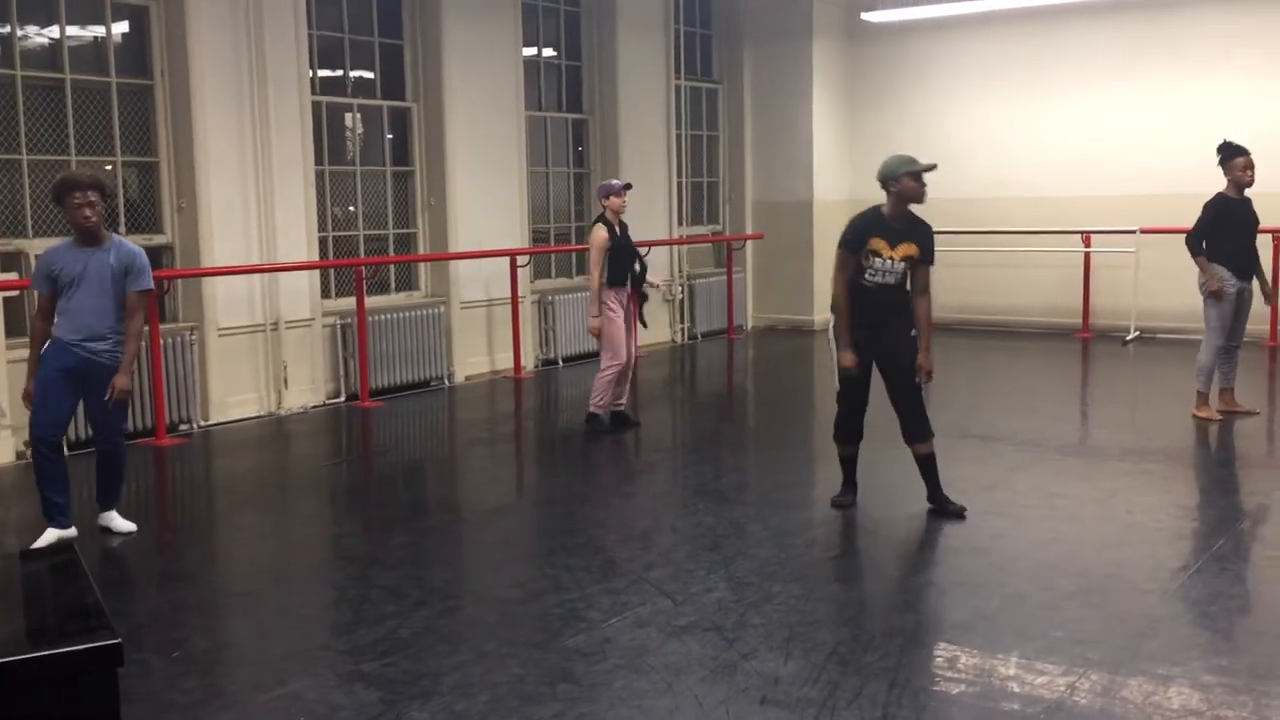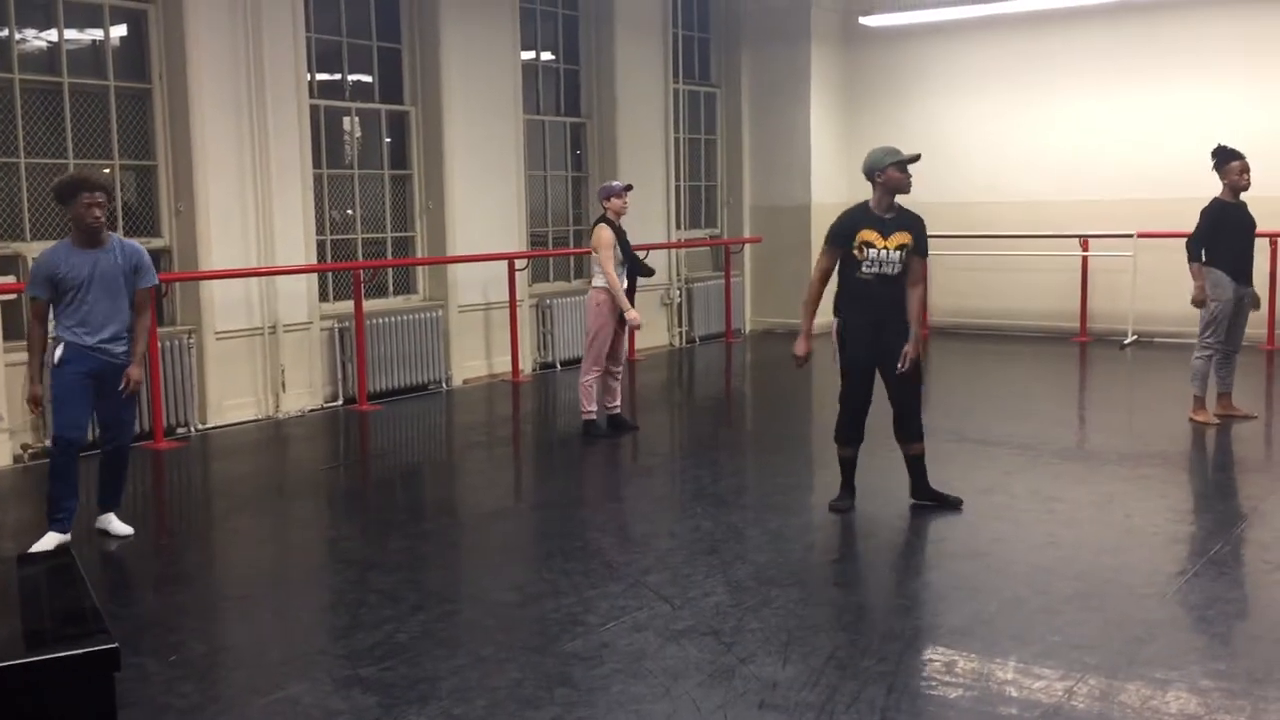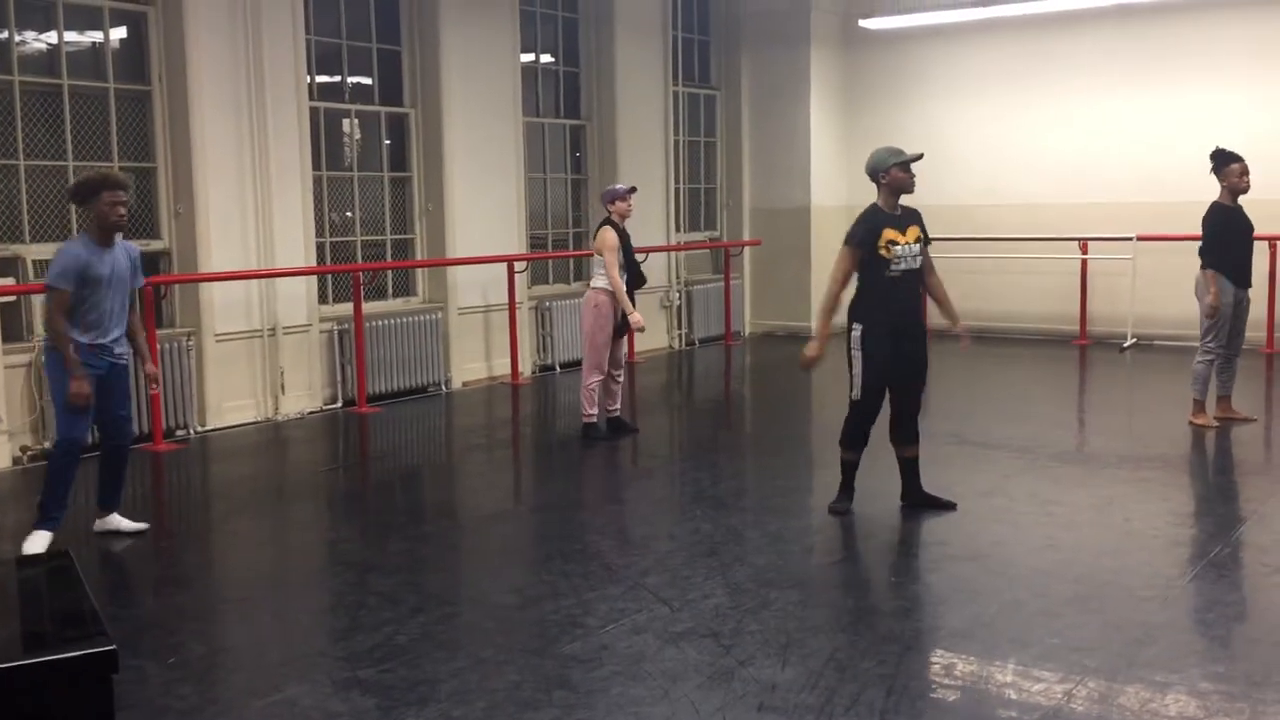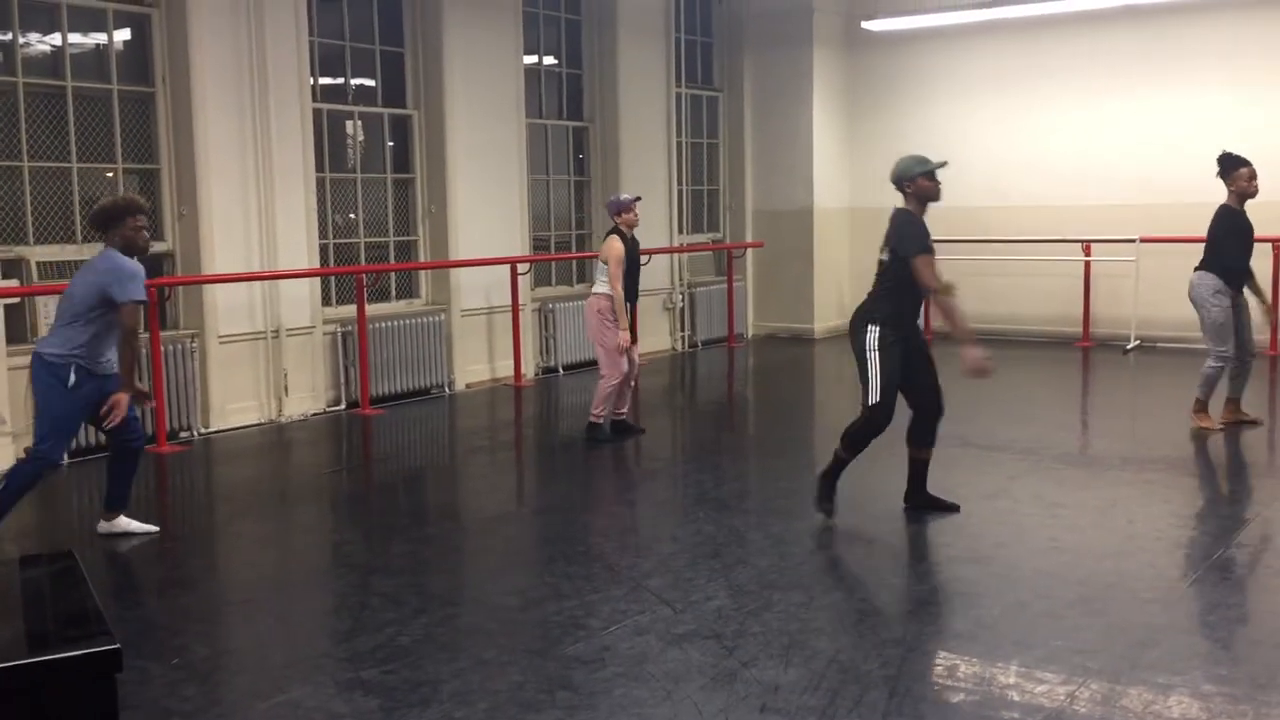
dt=0.2s
person 1, frame 1
left shoulder: (130, 255)
right shoulder: (52, 259)
left elbow: (135, 317)
right elbow: (43, 318)
left wrist: (125, 371)
right wrist: (31, 374)
left hip: (107, 361)
right hip: (60, 355)
left knee: (110, 441)
right knee: (43, 437)
left ankle: (108, 510)
right ankle: (59, 522)
person 1, frame 2
left shoulder: (133, 254)
right shoulder: (50, 261)
left elbow: (142, 312)
right elbow: (38, 321)
left wrist: (136, 362)
right wrist: (35, 378)
left hip: (118, 360)
right hip: (73, 356)
left knee: (118, 441)
right knee: (68, 439)
left ankle: (107, 513)
right ankle: (59, 527)
person 1, frame 3
left shoulder: (128, 253)
right shoulder: (72, 256)
right elbow: (56, 317)
left wrist: (145, 359)
right wrist: (75, 374)
left hip: (112, 358)
right hip: (74, 356)
left knee: (119, 437)
right knee: (72, 439)
left ankle: (106, 514)
right ankle: (44, 526)
person 1, frame 4
left shoulder: (109, 268)
right shoulder: (124, 268)
right elbow: (129, 329)
left wrist: (125, 386)
right wrist: (126, 387)
left hip: (92, 372)
right hip: (62, 369)
left knee: (132, 439)
right knee: (46, 456)
left ankle: (112, 517)
person 2, frame 1
left shoulder: (921, 233)
right shoulder: (862, 226)
left elbow: (921, 293)
right elbow: (841, 287)
left wrist: (925, 349)
right wrist: (844, 347)
left hip: (897, 326)
right hip: (854, 324)
left knee: (911, 405)
right knee: (852, 405)
left ankle: (935, 493)
right ankle: (849, 484)
person 2, frame 2
left shoulder: (913, 224)
right shoulder: (850, 222)
left elbow: (915, 285)
right elbow: (820, 278)
left wrist: (914, 338)
right wrist: (805, 335)
left hip: (897, 328)
right hip: (854, 326)
left knee: (908, 405)
right knee: (854, 407)
left ankle: (920, 485)
right ankle: (847, 487)
person 2, frame 3
left shoulder: (915, 219)
right shoulder: (869, 224)
left elbow: (927, 274)
right elbow: (837, 282)
left wrist: (953, 319)
right wrist: (819, 338)
left hip: (906, 326)
right hip: (871, 328)
left knee: (907, 410)
right knee: (864, 411)
left ankle: (912, 490)
right ankle: (846, 489)
person 2, frame 4
left shoulder: (909, 223)
right shoulder: (910, 230)
right elbow: (937, 289)
right wrist: (968, 343)
left hip: (903, 328)
right hip: (879, 328)
left knee: (929, 407)
right knee: (878, 415)
left ankle: (917, 492)
right ankle: (830, 478)
person 3, frame 1
left shoulder: (1247, 204)
right shoulder: (1218, 204)
right elbow: (1193, 240)
left wrist: (1263, 281)
right wrist: (1208, 276)
left hip: (1243, 281)
right hip: (1222, 279)
left knee: (1232, 343)
right knee: (1215, 341)
left ankle: (1227, 399)
right ankle: (1201, 403)
person 3, frame 2
left shoulder: (1242, 207)
right shoulder: (1215, 209)
right elbow: (1194, 246)
left wrist: (1251, 288)
right wrist: (1199, 285)
left hip: (1240, 284)
right hip: (1219, 282)
left knee: (1231, 347)
right knee: (1209, 345)
left ankle: (1224, 403)
right ankle: (1198, 407)
person 3, frame 3
left shoulder: (1237, 211)
right shoulder: (1217, 213)
right elbow: (1208, 255)
right wrist: (1212, 292)
left hip: (1237, 287)
right hip: (1219, 286)
left knee: (1231, 350)
right knee: (1211, 349)
left ankle: (1224, 406)
right ankle: (1198, 410)
person 3, frame 4
left shoulder: (1236, 215)
right shoulder: (1228, 218)
right elbow: (1236, 262)
right wrist: (1263, 299)
left hip: (1229, 289)
right hip: (1211, 286)
left knee: (1246, 351)
right knee: (1223, 354)
left ankle: (1233, 408)
right ankle: (1200, 409)
person 4, frame 1
left shoulder: (622, 227)
right shoulder: (601, 233)
right elbow: (595, 276)
left wrist: (646, 279)
right wrist: (594, 314)
left hip: (625, 295)
right hip: (607, 298)
left knee: (628, 358)
right knee: (615, 358)
left ankle: (617, 410)
right ankle: (594, 414)
person 4, frame 2
left shoulder: (617, 230)
right shoulder: (604, 232)
right elbow: (609, 275)
right wrist: (628, 309)
left hip: (615, 299)
right hip: (603, 299)
left knee: (615, 362)
right knee: (594, 364)
left ankle: (614, 415)
right ankle: (589, 420)
person 4, frame 3
left shoulder: (620, 232)
right shoulder: (609, 235)
right elbow: (613, 277)
left wrist: (626, 309)
right wrist: (632, 312)
left hip: (614, 301)
right hip: (601, 301)
left knee: (615, 364)
right knee: (596, 366)
left ankle: (614, 417)
right ankle: (590, 423)
person 4, frame 4
left shoulder: (630, 240)
right shoulder: (615, 245)
right elbow: (616, 290)
left wrist: (626, 322)
right wrist: (623, 328)
left hip: (619, 306)
right hip: (602, 308)
left knee: (631, 366)
right knee: (615, 369)
left ankle: (618, 419)
right ankle: (595, 422)
